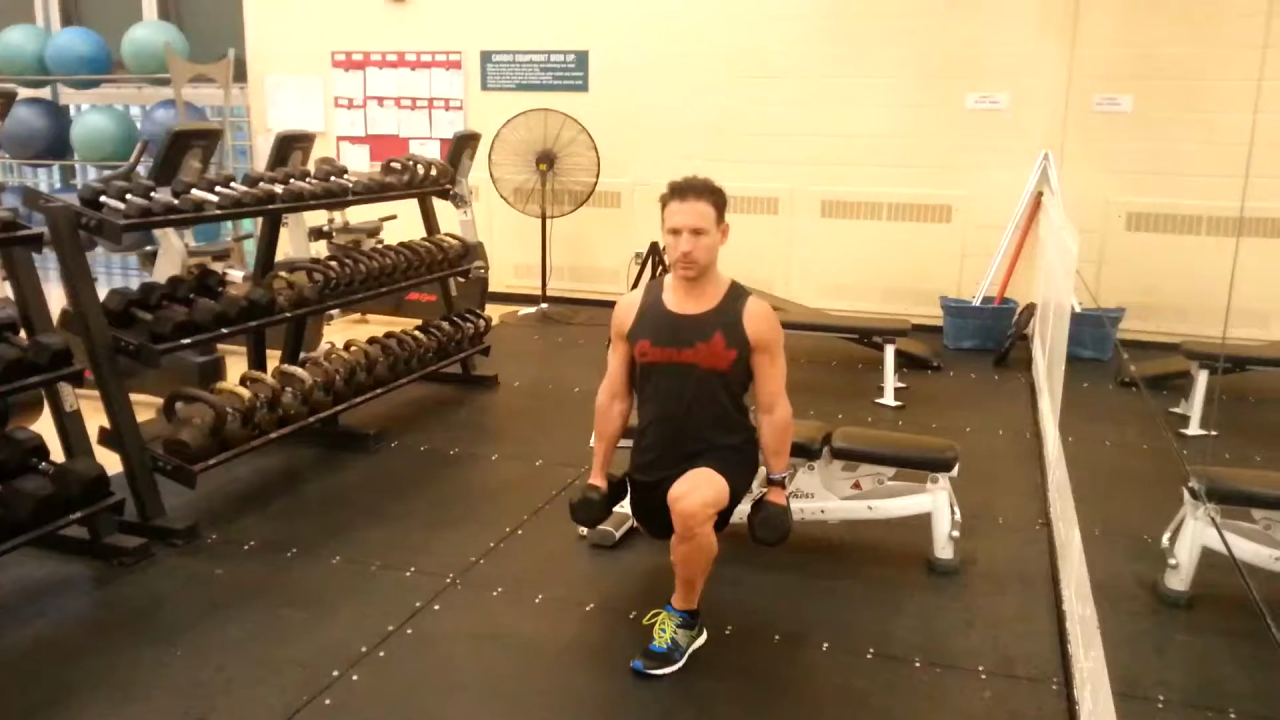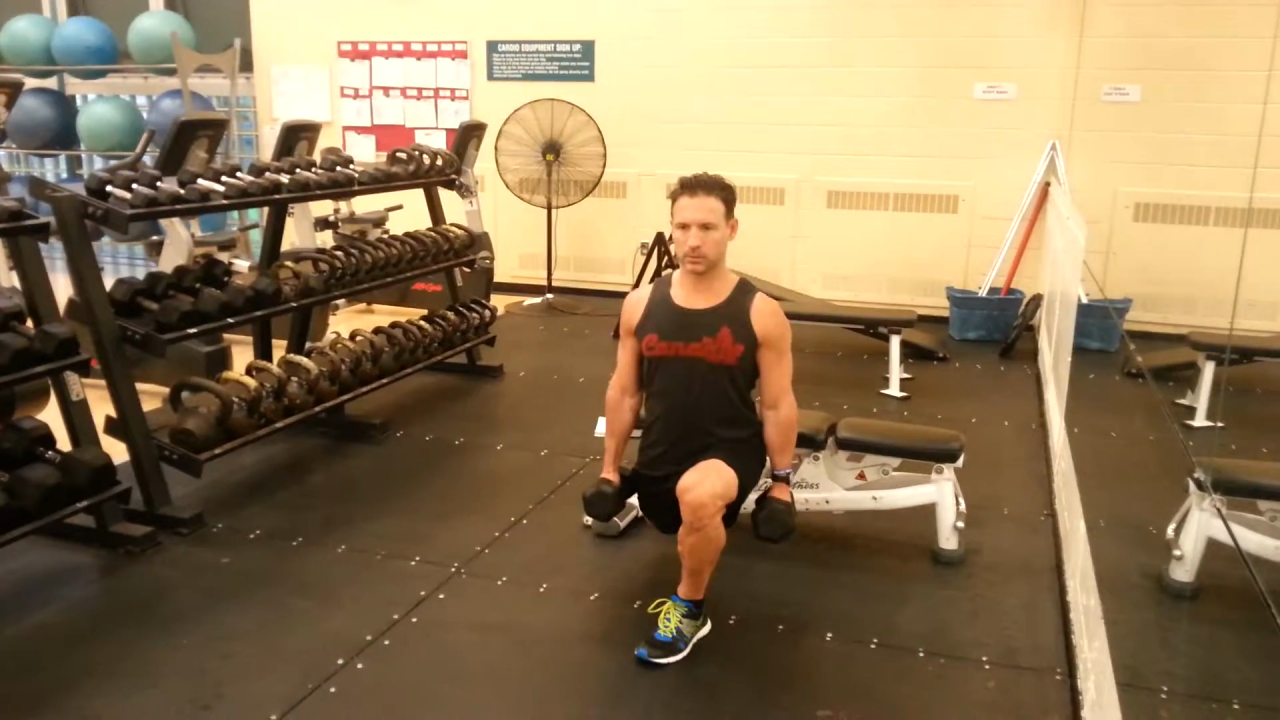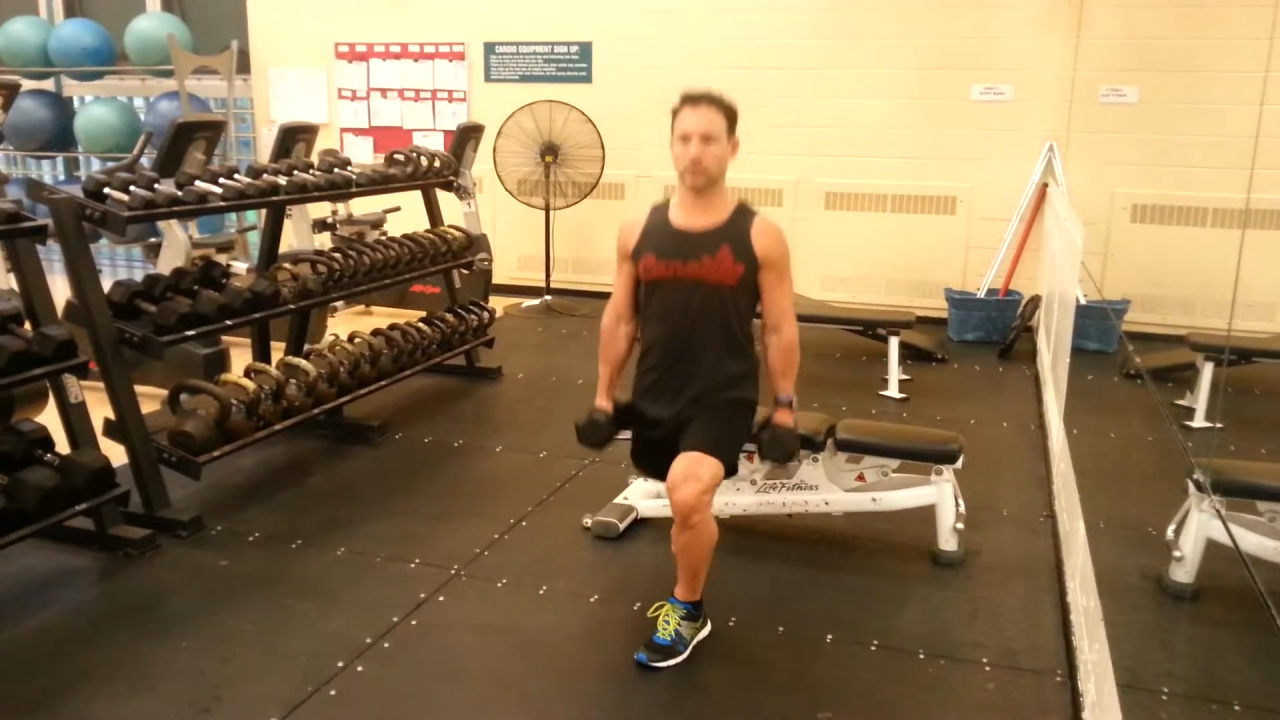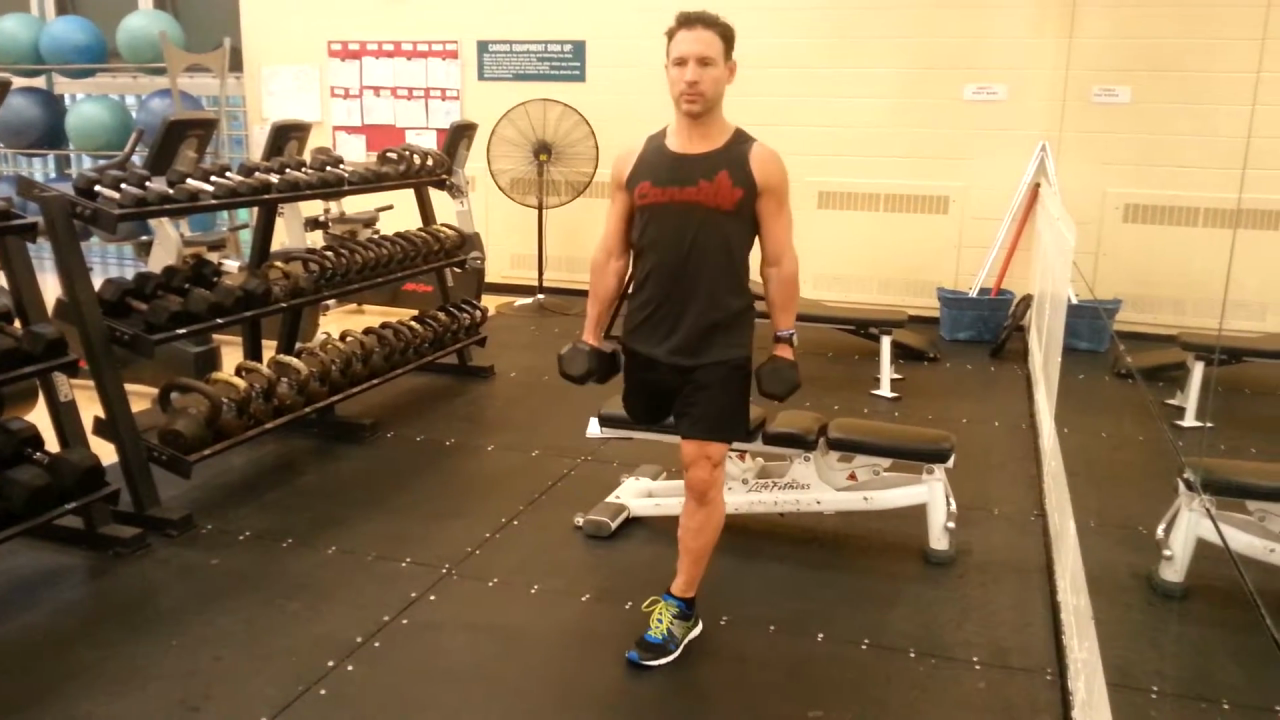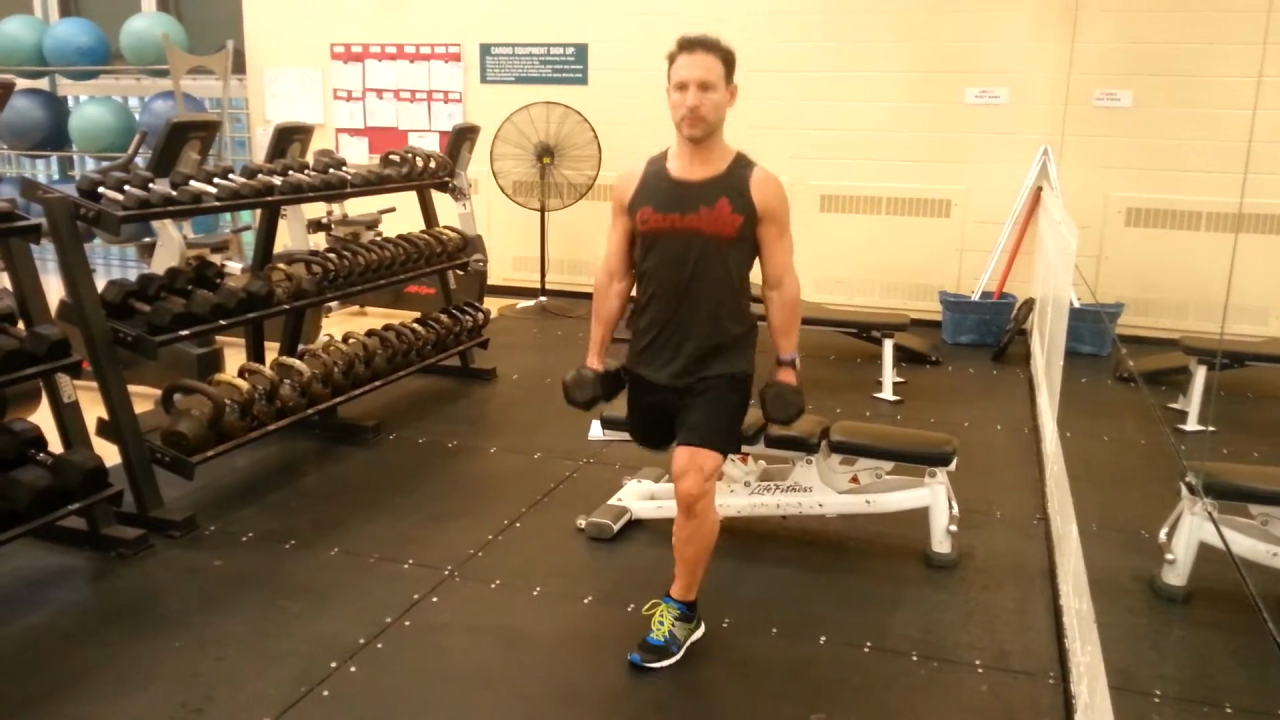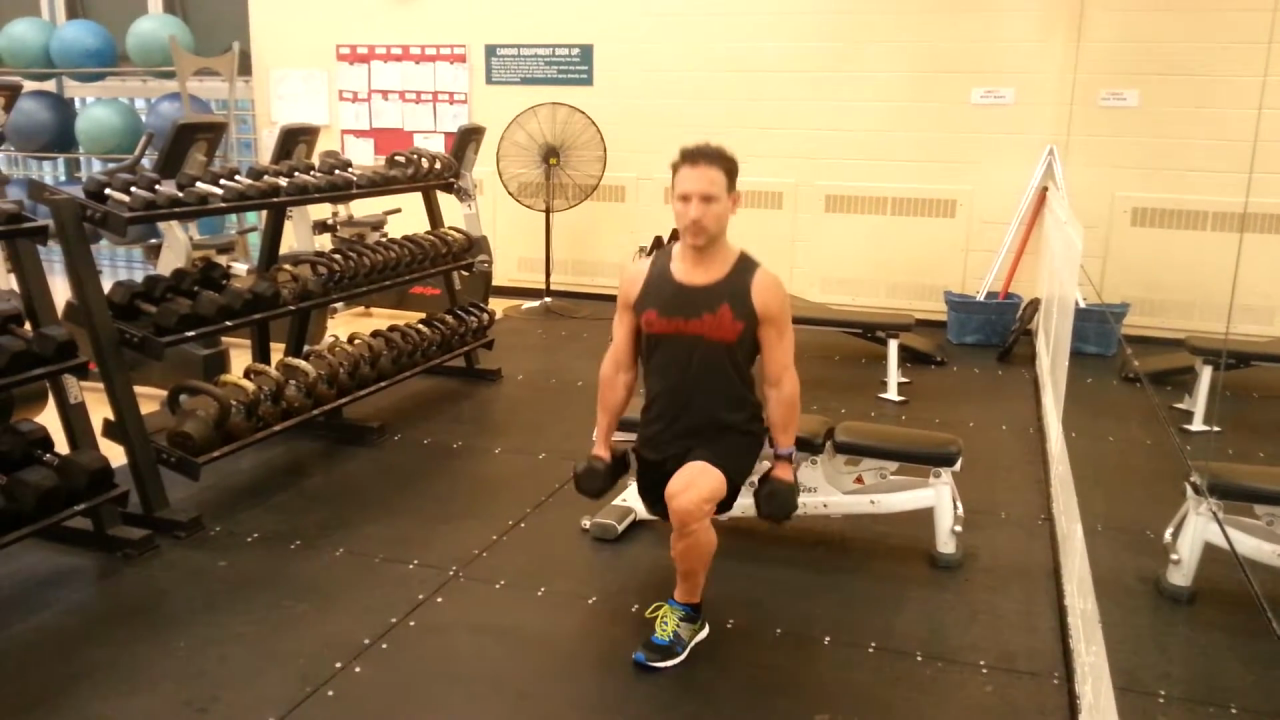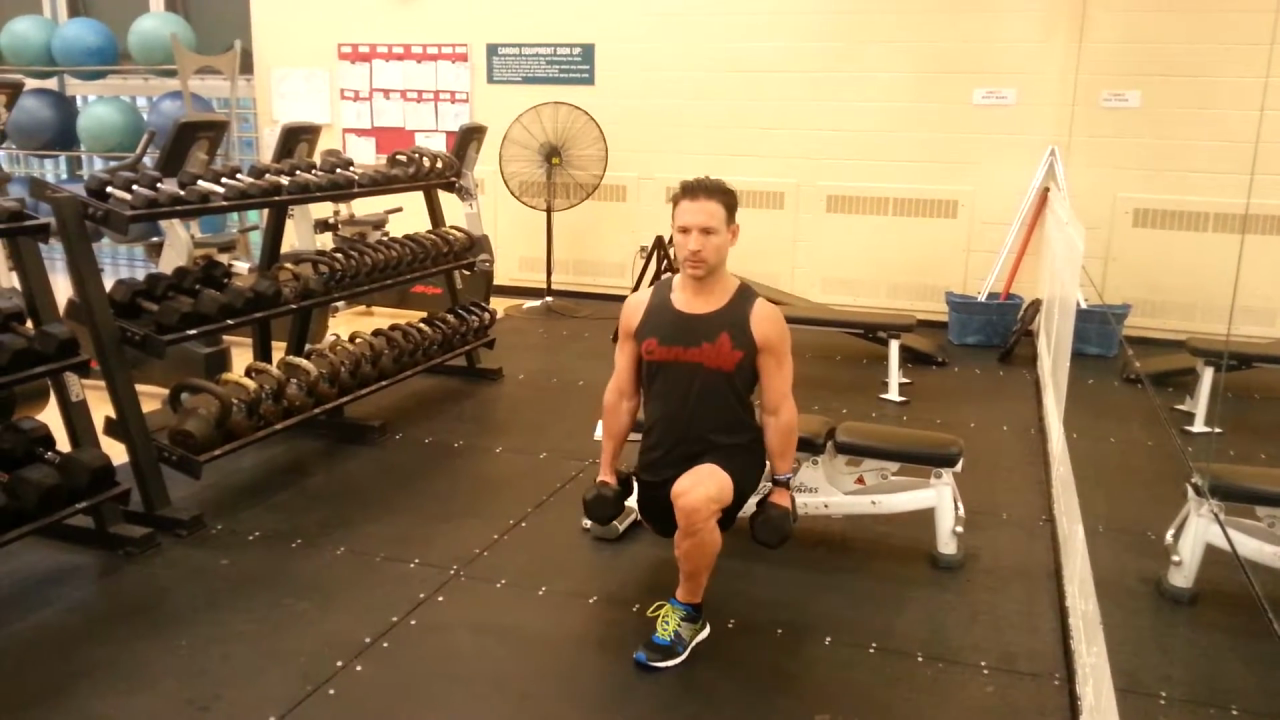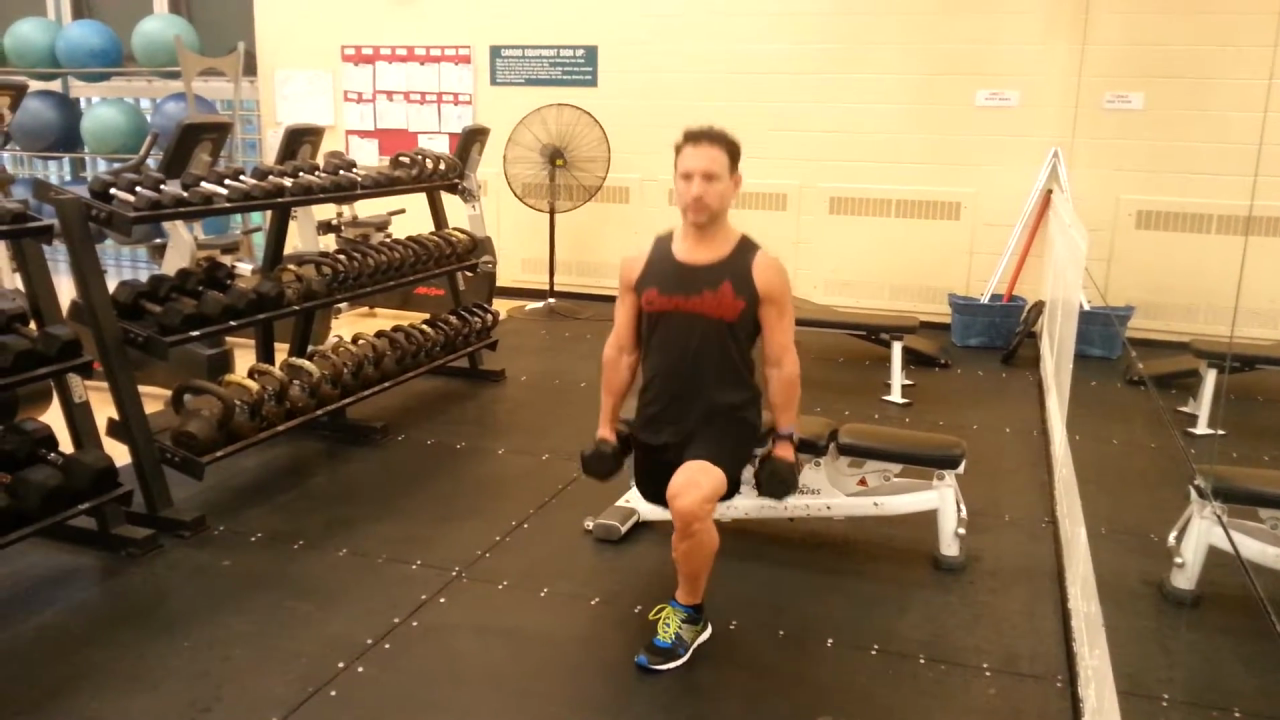
dt=0.4s
person 1, frame 1
left shoulder: (754, 317)
right shoulder: (632, 309)
left elbow: (773, 409)
right elbow: (614, 396)
left wrist: (776, 484)
right wrist: (598, 469)
left hip: (723, 454)
right hip: (653, 458)
left knee: (689, 506)
left ankle: (684, 619)
person 1, frame 2
left shoulder: (761, 314)
right shoulder: (641, 305)
left elbow: (778, 406)
right elbow: (624, 392)
left wrist: (780, 481)
right wrist: (610, 465)
left hip: (730, 447)
right hip: (660, 452)
left knee: (697, 497)
left ankle: (689, 609)
person 1, frame 3
left shoulder: (759, 234)
right shoulder: (639, 229)
left elbow: (780, 328)
right elbow: (620, 319)
left wrist: (783, 405)
right wrist: (604, 392)
left hip: (723, 395)
right hip: (655, 394)
left knee: (688, 498)
right knee: (669, 480)
left ankle: (688, 611)
person 1, frame 4
left shoulder: (757, 163)
right shoulder: (635, 161)
left elbow: (780, 261)
right elbow: (611, 255)
left wrist: (784, 340)
right wrist: (591, 331)
left hip: (719, 348)
right hip: (646, 340)
left knee: (701, 478)
right knee: (688, 457)
left ankle: (681, 607)
person 1, frame 5
left shoulder: (758, 188)
right shoulder: (636, 183)
left elbow: (781, 285)
right elbow: (613, 277)
left wrist: (786, 364)
right wrist: (596, 353)
left hip: (720, 366)
right hip: (650, 361)
left knee: (691, 486)
right knee: (674, 460)
left ankle: (682, 611)
person 1, frame 6
left shoulder: (761, 288)
right shoulder: (640, 279)
left elbow: (781, 382)
right elbow: (618, 367)
left wrist: (784, 458)
right wrist: (602, 441)
left hip: (728, 433)
right hip: (660, 434)
left knee: (686, 502)
right knee: (671, 506)
left ankle: (687, 613)
person 1, frame 7
left shoulder: (761, 319)
right shoulder: (640, 308)
left elbow: (779, 411)
right elbow: (621, 395)
left wrist: (781, 484)
right wrist: (606, 467)
left hip: (730, 451)
right hip: (660, 457)
left knee: (692, 502)
left ankle: (687, 613)
person 1, frame 8
left shoulder: (761, 270)
right shoulder: (642, 262)
left elbow: (781, 363)
right elbow: (622, 350)
left wrist: (784, 439)
right wrist: (606, 421)
left hip: (727, 417)
right hip: (658, 419)
left knee: (688, 505)
right knee: (669, 499)
left ankle: (689, 615)
